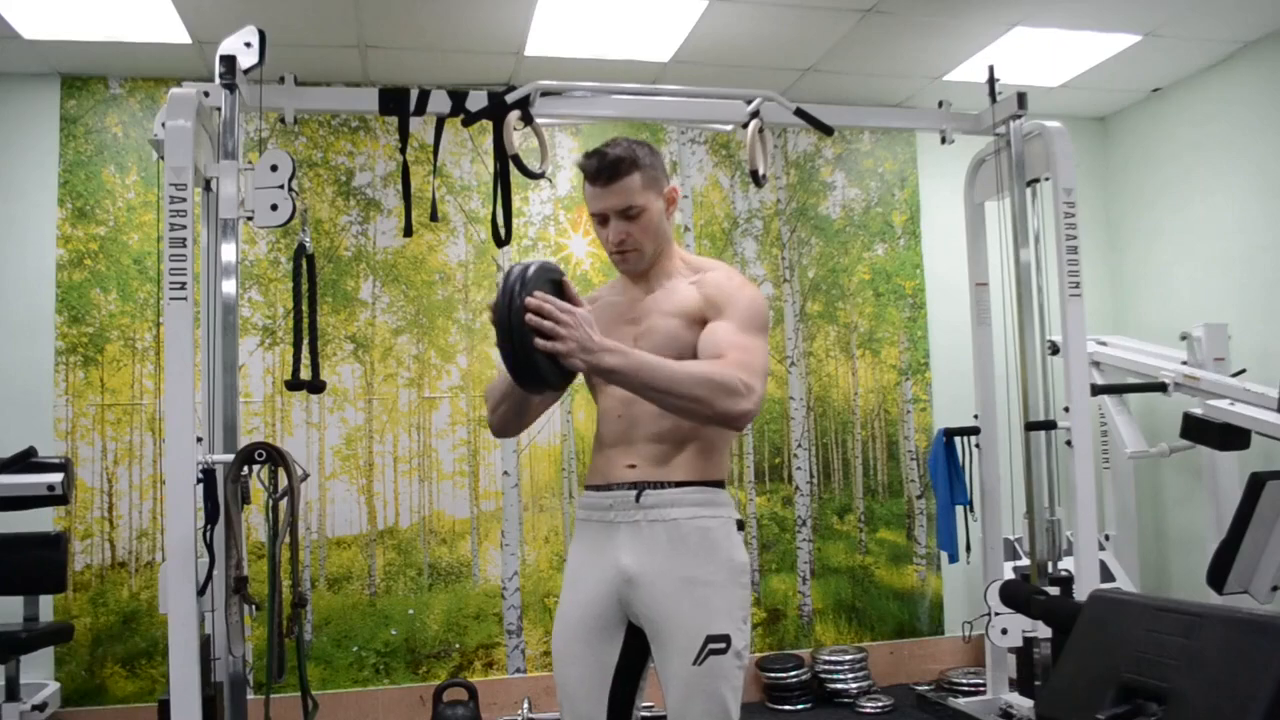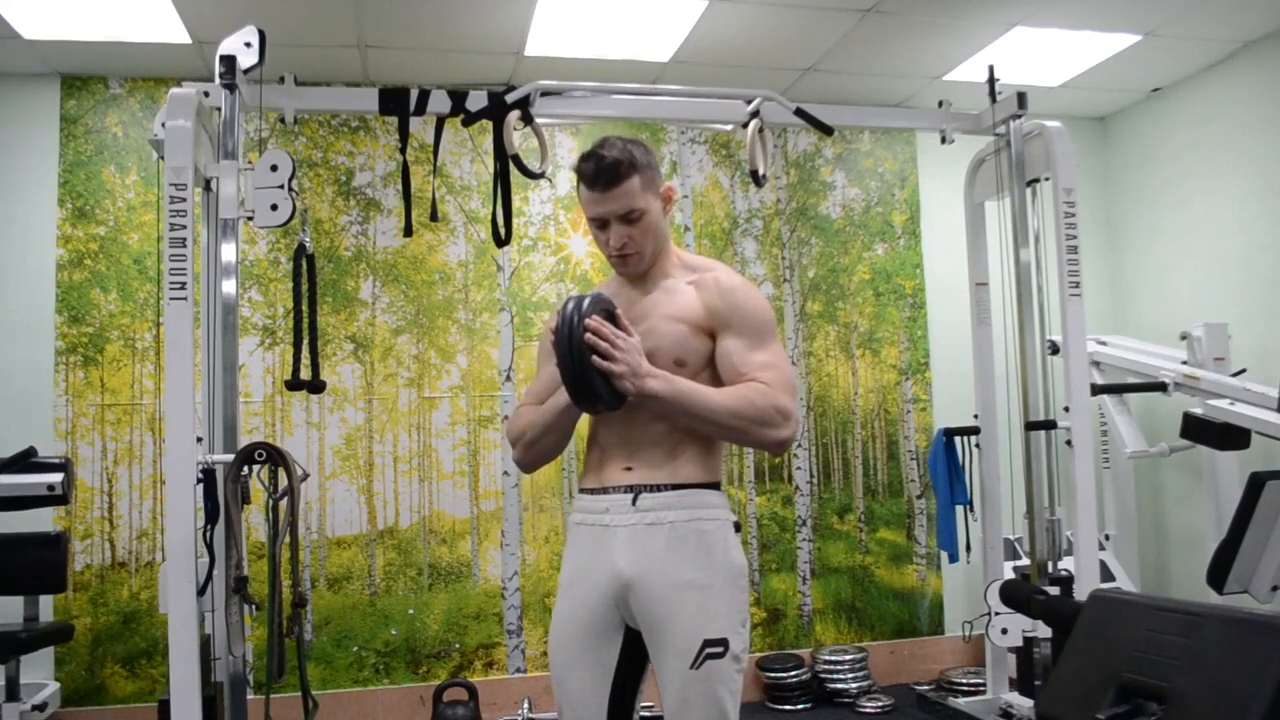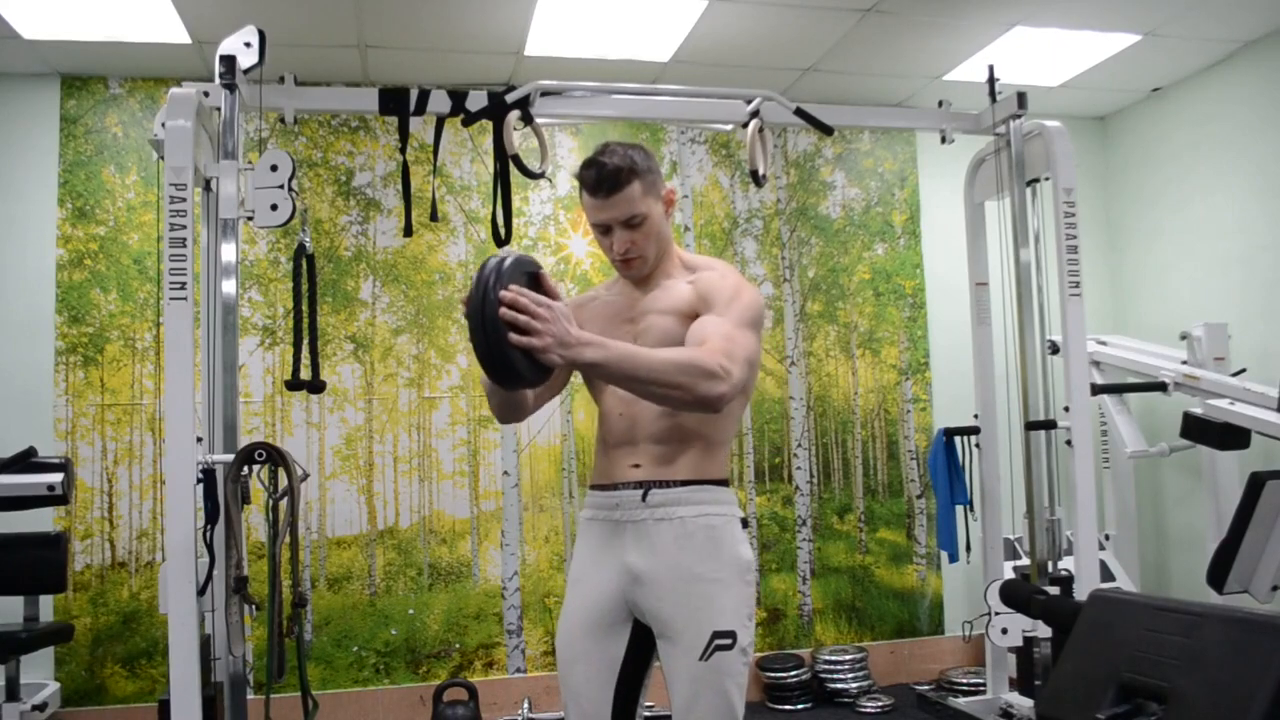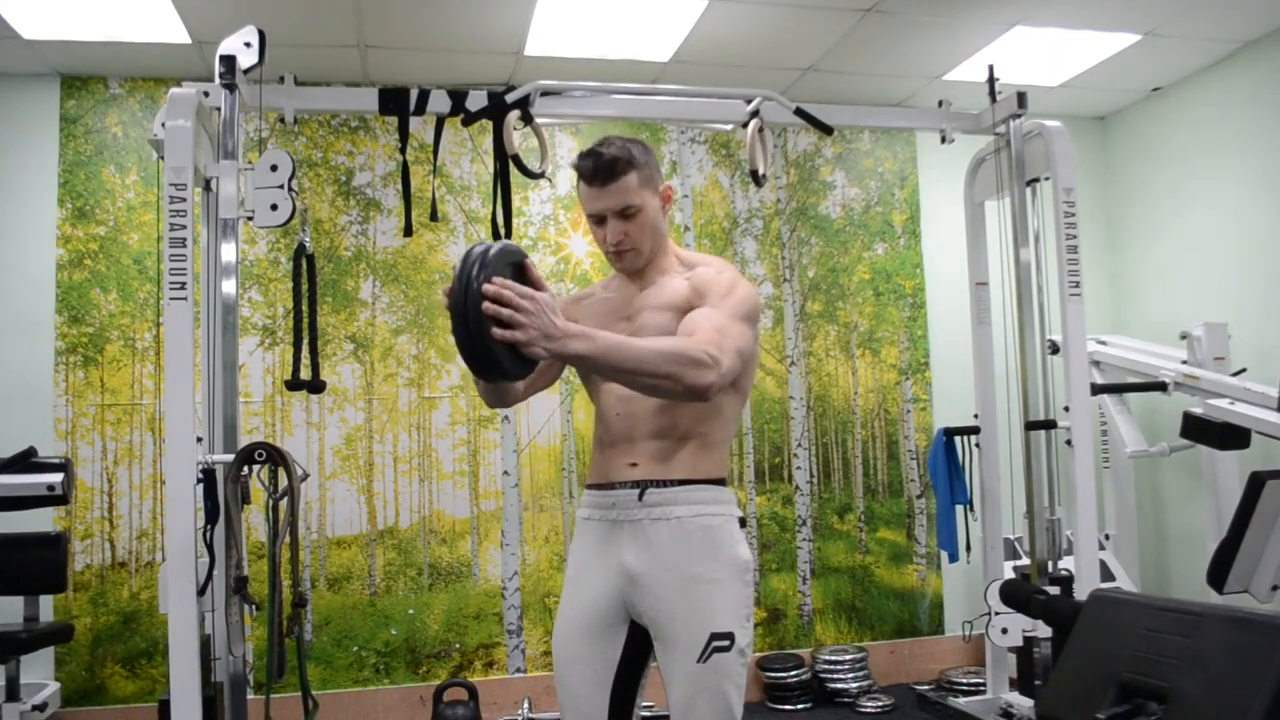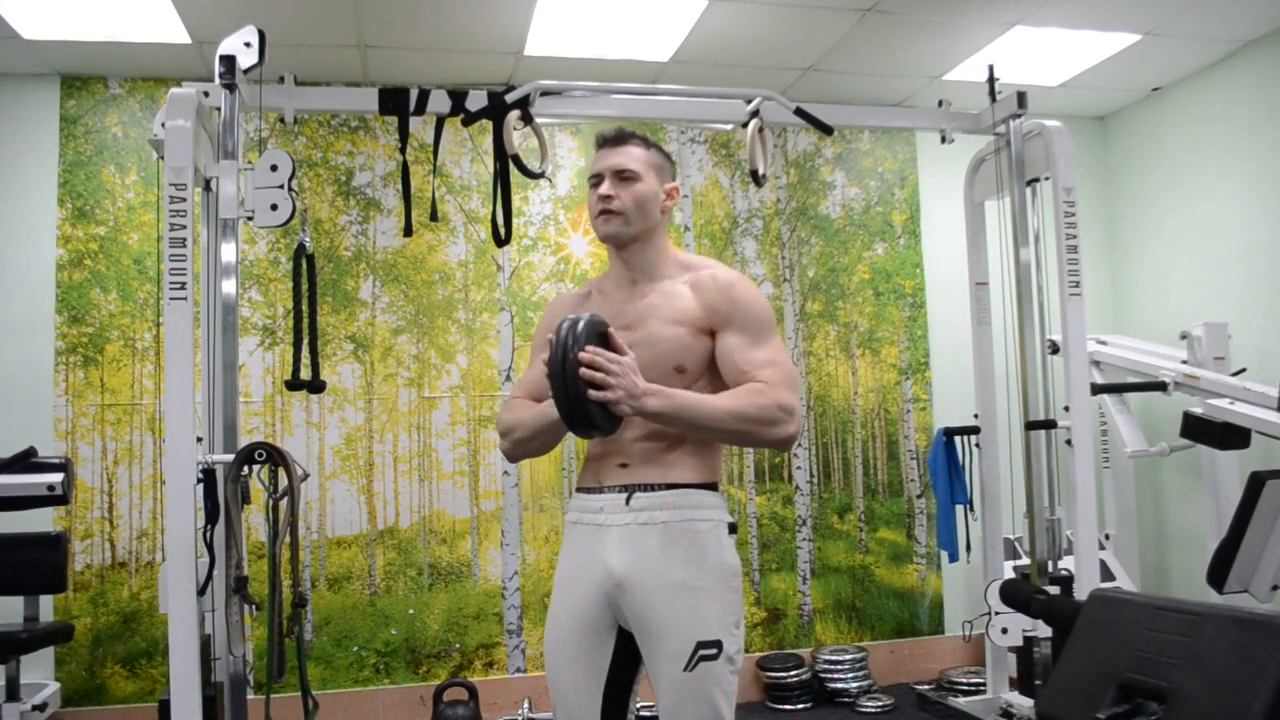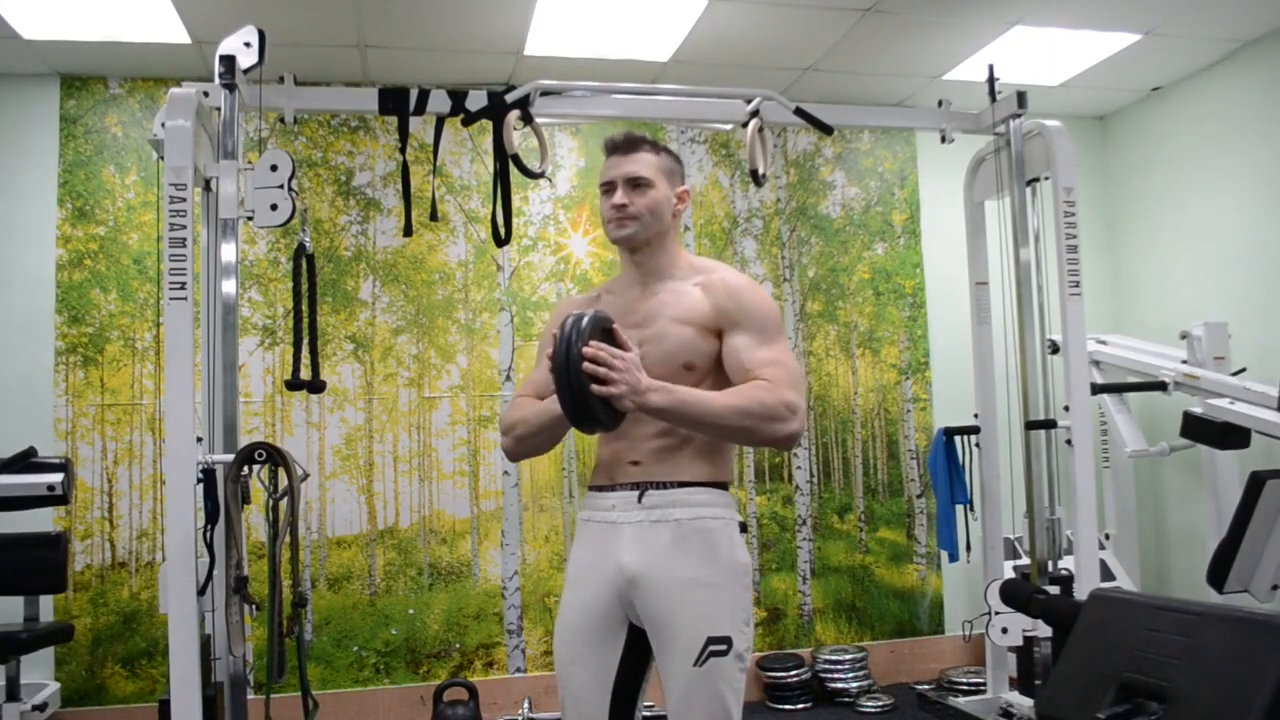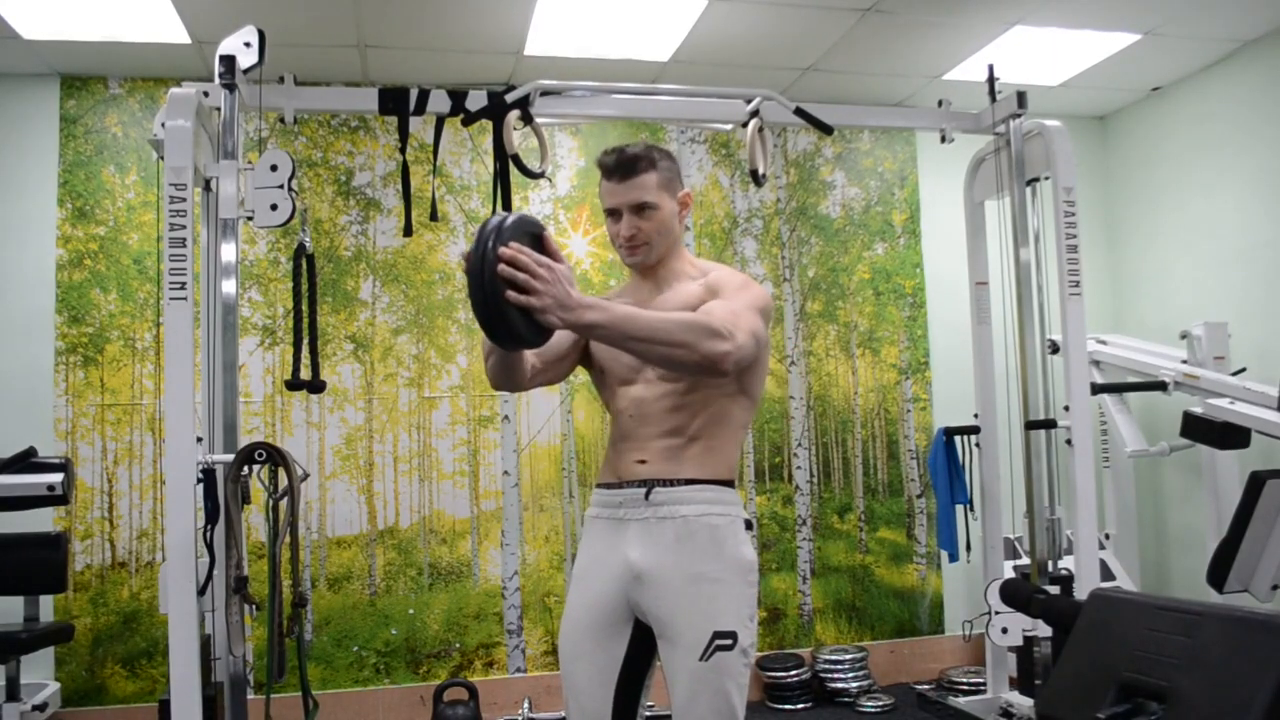
dt=0.7s
person 1, frame 1
left shoulder: (724, 291)
right shoulder: (586, 311)
left elbow: (736, 399)
right elbow: (504, 420)
left wrist: (602, 354)
left hip: (689, 531)
right hip: (596, 533)
person 1, frame 2
left shoulder: (722, 293)
right shoulder: (577, 319)
left elbow: (777, 421)
right elbow: (525, 449)
left wrist: (646, 380)
left hip: (688, 533)
right hip: (592, 537)
person 1, frame 3
left shoulder: (721, 289)
right shoulder: (581, 309)
left elbow: (714, 383)
right elbow: (511, 408)
left wrist: (581, 347)
right wrist: (508, 350)
left hip: (693, 528)
right hip: (602, 531)
person 1, frame 4
left shoulder: (719, 285)
right shoulder: (581, 307)
left elbow: (703, 372)
right elbow: (504, 392)
left wrist: (565, 340)
right wrist: (495, 336)
left hip: (691, 529)
right hip: (599, 532)
person 1, frame 5
left shoulder: (719, 291)
right shoulder: (568, 311)
left elbow: (780, 415)
right elbow: (513, 436)
left wrist: (645, 397)
left hip: (682, 531)
right hip: (587, 534)
person 1, frame 6
left shoulder: (730, 294)
right shoulder: (584, 314)
left elbow: (783, 416)
right elbow: (515, 436)
left wrist: (647, 395)
left hip: (692, 530)
right hip: (599, 532)
person 1, frame 7
left shoulder: (735, 291)
right shoulder: (597, 311)
left elbow: (716, 350)
right elbow: (511, 376)
left wrist: (578, 311)
left hip: (698, 527)
right hip: (606, 528)
